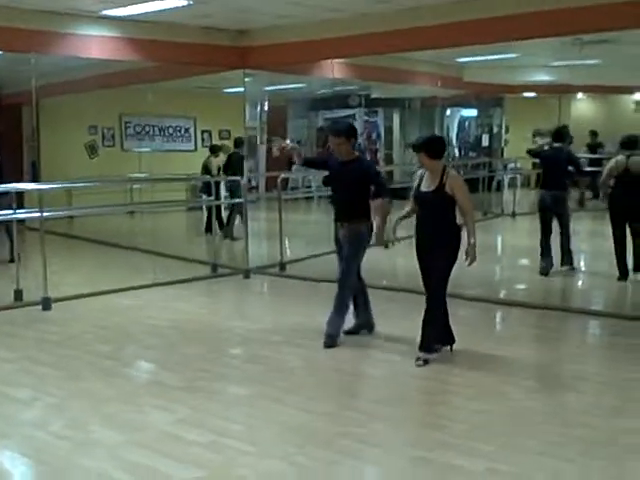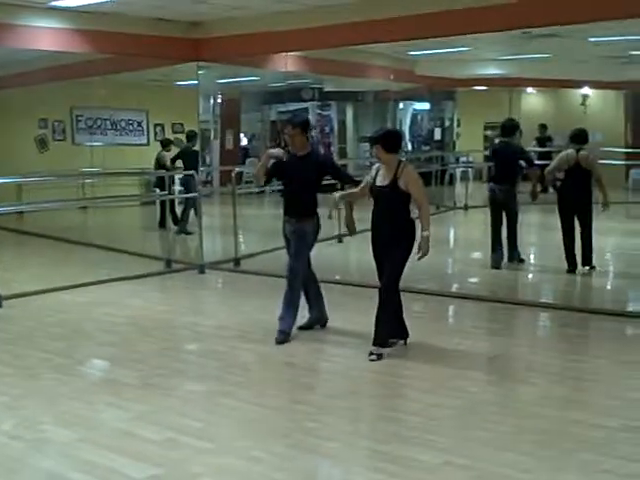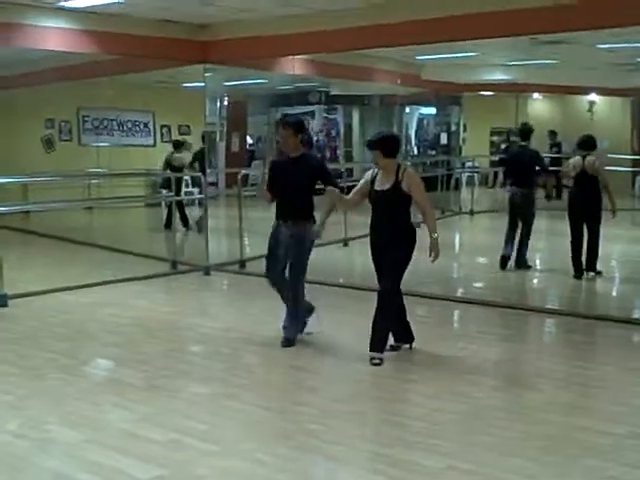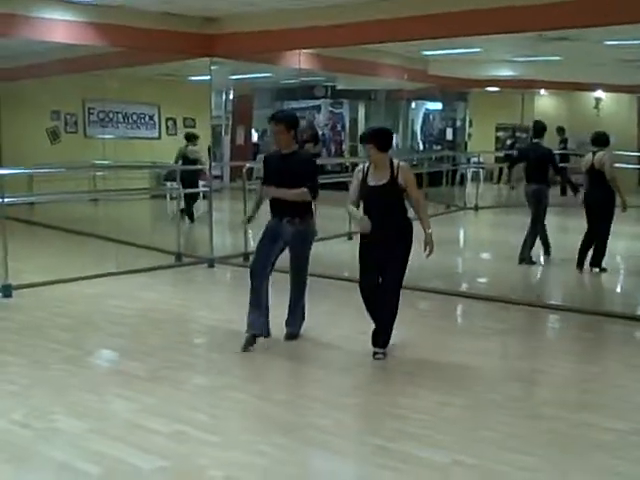
dt=0.4s
person 1, frame 1
left shoulder: (452, 178)
right shoulder: (420, 176)
left elbow: (468, 212)
right elbow: (414, 205)
left wrist: (471, 241)
right wrist: (400, 218)
left hip: (445, 241)
right hip: (423, 240)
left knee: (435, 292)
right knee: (432, 291)
left ankle: (427, 346)
right ankle: (444, 338)
person 1, frame 2
left shoulder: (406, 172)
right shoulder: (376, 170)
left elbow: (423, 205)
right elbow: (360, 192)
left wrist: (425, 234)
right wrist: (341, 195)
left hip: (400, 236)
right hip: (379, 235)
left knee: (387, 286)
right knee: (388, 285)
left ankle: (380, 341)
right ankle: (398, 332)
person 1, frame 3
left shoulder: (407, 175)
right shoulder: (371, 176)
left elbow: (426, 208)
right elbow: (350, 202)
left wrist: (434, 237)
right wrist: (336, 195)
left hip: (401, 240)
right hip: (378, 239)
left knee: (386, 290)
right knee: (391, 289)
left ankle: (377, 347)
right ankle: (403, 337)
person 1, frame 4
left shoulder: (401, 170)
right shoulder: (361, 171)
left elbow: (417, 203)
right elbow: (351, 204)
left wrist: (427, 231)
right wrist: (356, 215)
left hip: (398, 235)
right hip: (370, 236)
left knee: (390, 288)
right knee: (367, 286)
left ankle: (381, 341)
right ankle: (383, 326)
person 2, frame 1
left shoulder: (364, 167)
right shoulder: (332, 162)
left elbow: (382, 194)
right elbow: (305, 162)
left wrist: (383, 226)
left hip: (358, 227)
right hip: (340, 227)
left knee: (346, 278)
right knee: (352, 275)
left ankle: (333, 330)
right ankle: (364, 321)
person 2, frame 2
left shoulder: (320, 161)
right shoulder: (284, 161)
left elbow: (350, 183)
right elbow: (260, 180)
right wrist: (267, 156)
left hip: (306, 223)
right hip: (288, 222)
left knee: (294, 273)
right knee: (303, 270)
left ankle: (285, 326)
right ankle: (318, 314)
person 2, frame 3
left shoulder: (313, 164)
right shoulder: (276, 164)
right elbow: (271, 197)
left wrist: (322, 221)
right wrist: (265, 189)
left hip: (302, 227)
right hip: (280, 225)
left knee: (295, 278)
right knee: (273, 274)
left ankle: (291, 330)
right ankle: (302, 308)
person 2, frame 4
left shoulder: (306, 160)
right shoulder: (269, 159)
left elbow: (310, 193)
left wrist: (277, 192)
right wrist: (253, 211)
left hip: (301, 225)
right hip: (276, 223)
left knee: (298, 276)
right knee: (258, 271)
left ankle: (294, 324)
right ankle: (256, 327)
person 3, frame 1
left shoulder: (545, 153)
right shoulder: (568, 155)
left elbow: (530, 151)
right elbow: (581, 174)
right wrist: (581, 193)
left hip: (544, 194)
right hip: (559, 195)
left knee: (545, 232)
right knee: (564, 229)
left ankle: (545, 265)
right ankle: (567, 261)
person 3, frame 2
left shoulder: (494, 148)
right shoulder: (517, 149)
right elbow: (532, 167)
right wrist: (534, 186)
left hip: (493, 188)
right hip: (508, 189)
left knee: (495, 225)
right knee: (512, 224)
left ankle: (496, 259)
right ankle: (513, 255)
person 3, frame 3
left shoulder: (511, 153)
right shoulder: (533, 154)
left elbow: (506, 175)
right elbow: (546, 172)
left hip: (513, 191)
right hip: (527, 192)
left knee: (512, 225)
right knee: (526, 228)
left ankle: (506, 252)
right ankle: (520, 261)
person 3, frame 4
left shoulder: (524, 150)
right shoulder: (547, 152)
right elbow: (558, 171)
right wrist: (573, 186)
left hip: (528, 187)
right hip: (540, 188)
left knee: (538, 219)
right knee: (536, 222)
left ankle: (546, 249)
right ankle: (525, 256)
person 4, frame 1
left shoulder: (614, 162)
left elbow: (603, 183)
left wrist: (608, 195)
left hip: (617, 201)
left knee: (619, 237)
left ankle: (623, 272)
person 4, frame 2
left shoulder: (565, 155)
right shoulder: (589, 157)
left elbow: (548, 172)
right elbow: (598, 179)
right wrist: (605, 196)
left hip: (565, 195)
right hip: (583, 196)
left knee: (568, 230)
right knee: (586, 229)
left ankle: (571, 265)
right ankle: (587, 262)
person 4, frame 3
left shoulder: (572, 162)
right shoulder: (595, 162)
right elbow: (604, 184)
right wrist: (612, 203)
left hip: (575, 201)
right hip: (592, 202)
left knee: (576, 236)
right knee: (593, 235)
left ankle: (578, 271)
right ankle: (591, 268)
person 4, frame 4
left shoulder: (586, 158)
right shoulder: (605, 156)
right elbow: (611, 179)
right wrist: (622, 197)
left hip: (589, 196)
right hip: (604, 197)
left knee: (591, 229)
right knee: (603, 231)
left ankle: (580, 261)
right ankle: (596, 264)
